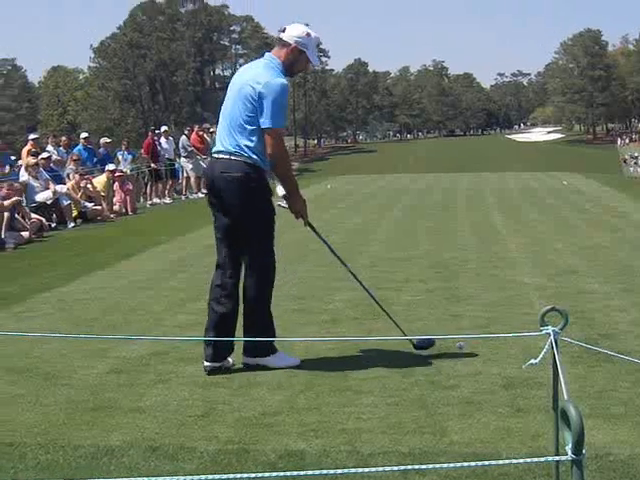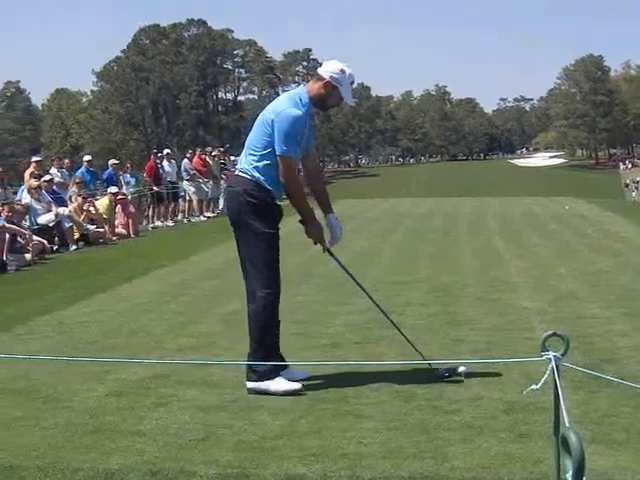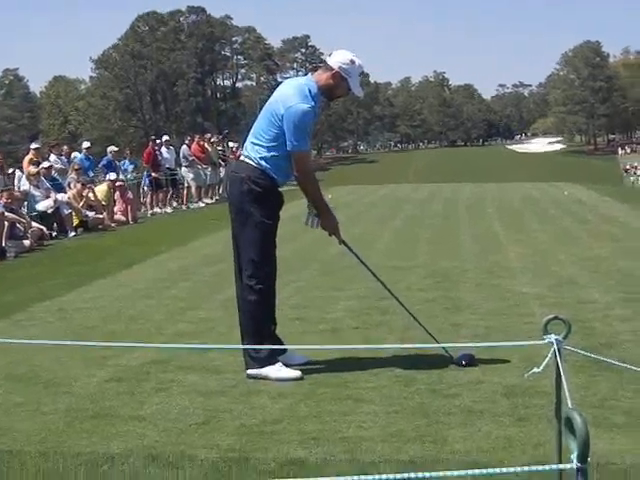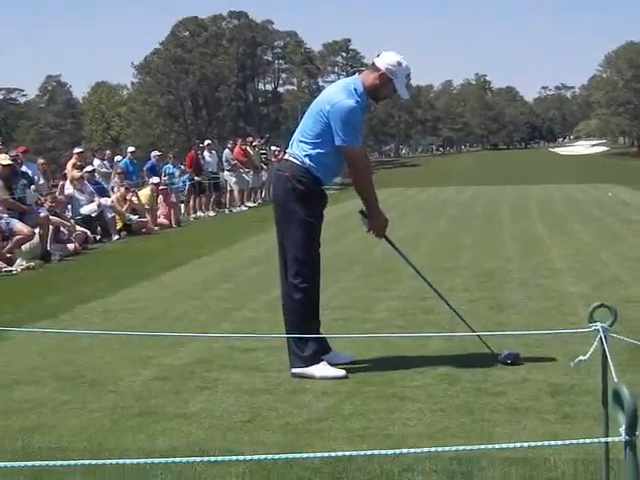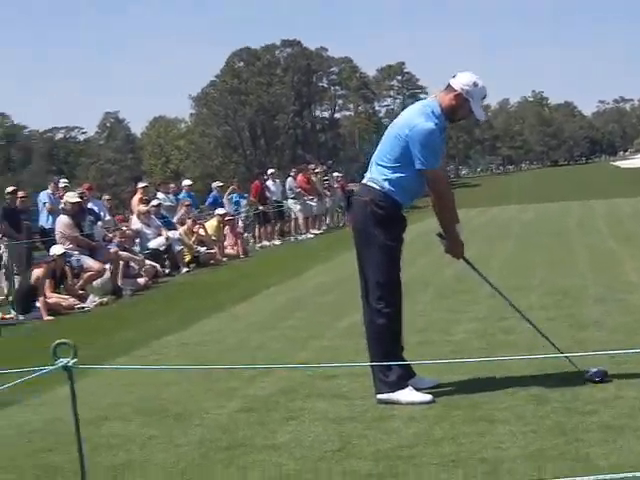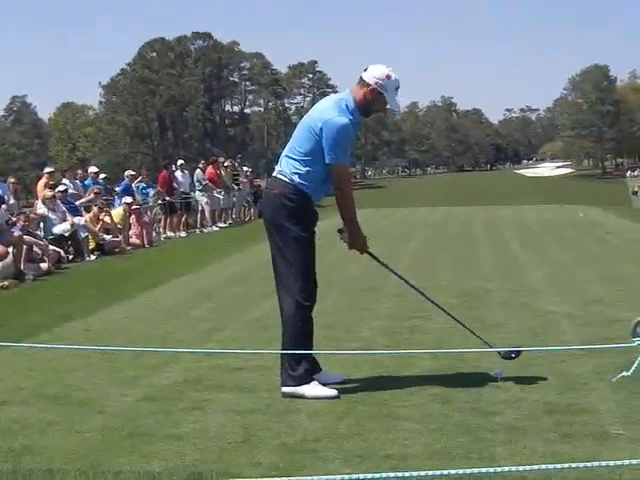
dt=0.7s
person 1, frame 1
left shoulder: (248, 70)
right shoulder: (275, 83)
right elbow: (274, 149)
left wrist: (281, 185)
right wrist: (294, 195)
left hip: (218, 168)
right hip: (243, 176)
left knee: (228, 264)
right knee: (259, 265)
left ankle: (217, 350)
right ankle: (258, 347)
person 1, frame 2
left shoulder: (302, 111)
right shoulder: (291, 112)
left elbow: (311, 168)
right elbow: (288, 177)
left wrist: (329, 215)
right wrist: (310, 221)
left hip: (257, 198)
right hip: (249, 197)
left knee: (265, 284)
right knee: (265, 286)
left ankle: (271, 363)
right ankle: (260, 372)
person 1, frame 3
left shoulder: (299, 87)
right shoulder: (300, 106)
left elbow: (300, 163)
right elbow: (302, 170)
left wrist: (318, 204)
right wrist: (325, 214)
left hip: (255, 183)
right hip: (253, 185)
left knee: (262, 271)
right knee: (255, 273)
left ankle: (270, 346)
right ankle: (259, 359)
person 1, frame 4
left shoulder: (352, 94)
right shoulder: (347, 103)
left elbow: (360, 158)
right elbow: (355, 166)
left wrist: (374, 207)
right wrist: (374, 212)
left hip: (304, 184)
right hip: (296, 184)
left knee: (306, 270)
right knee: (300, 272)
left ankle: (314, 347)
right ankle: (304, 358)
person 1, frame 5
left shoulder: (429, 116)
right shoulder: (425, 126)
left elbow: (440, 180)
right elbow: (437, 187)
left wrist: (454, 224)
right wrist: (452, 236)
left hip: (383, 208)
right hip: (376, 209)
left knee: (388, 296)
right knee: (381, 298)
left ankle: (399, 372)
right ankle: (389, 383)
person 1, frame 6
left shoulder: (340, 107)
right shoulder: (338, 120)
left elbow: (341, 179)
right elbow: (341, 183)
left wrist: (351, 226)
right wrist: (354, 232)
left hip: (290, 200)
right hip: (288, 202)
left knee: (299, 288)
right knee: (299, 290)
left ankle: (305, 367)
right ankle: (296, 377)
